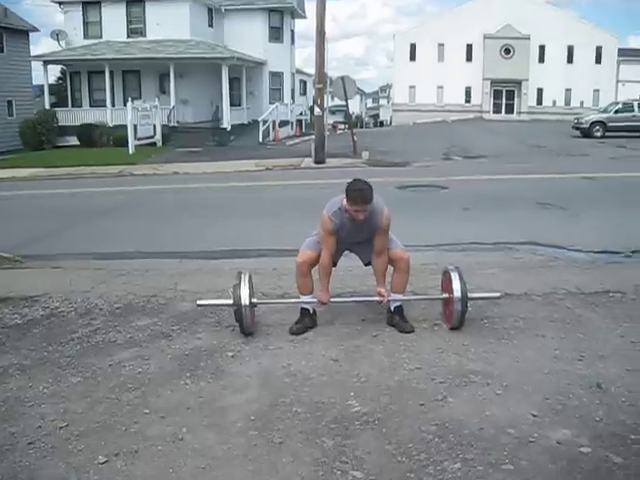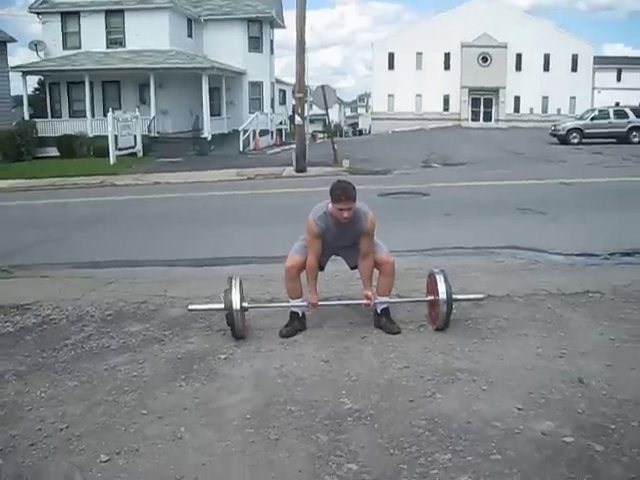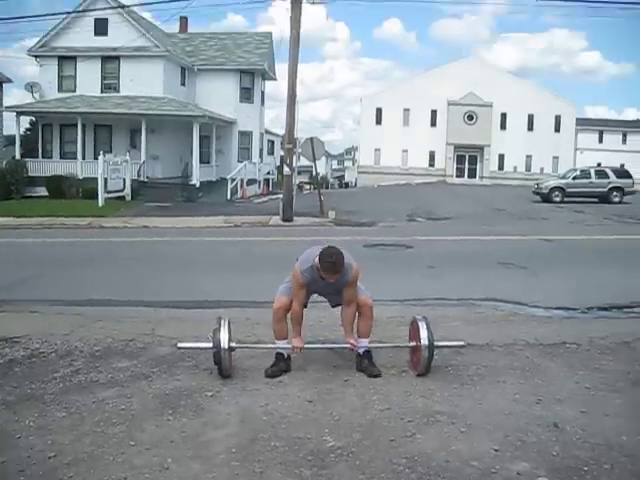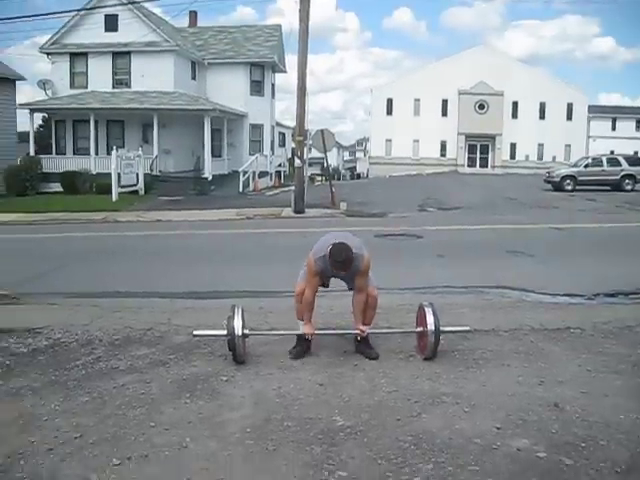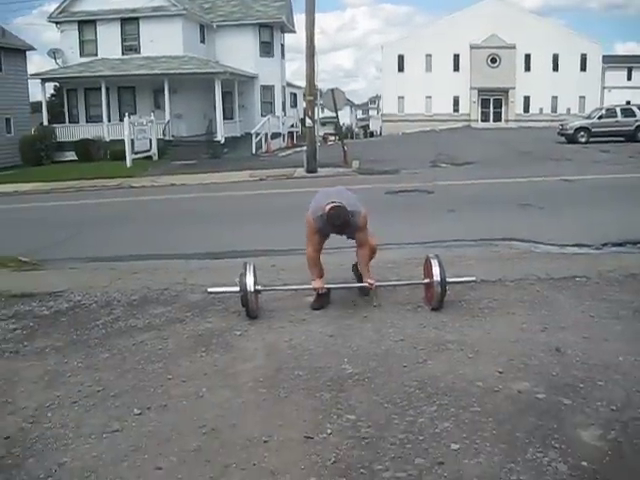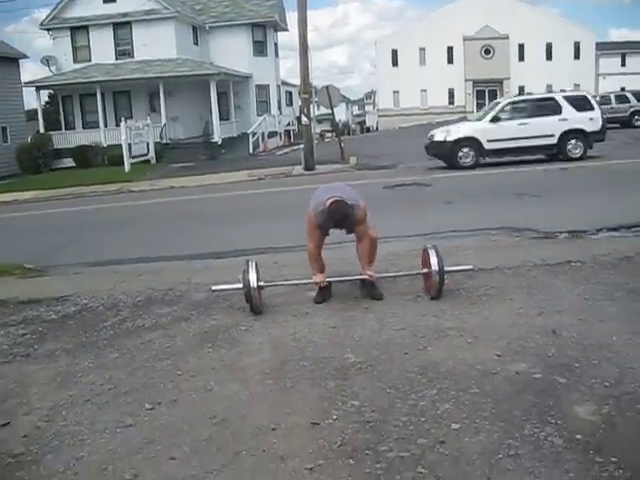
dt=0.4s
person 1, frame 1
left shoulder: (382, 214)
right shoulder: (330, 215)
left elbow: (379, 254)
right elbow: (327, 255)
left wrist: (381, 285)
right wrist: (323, 290)
left hip: (368, 239)
right hip: (331, 237)
left knee: (402, 259)
right knee: (303, 261)
left ankle: (395, 311)
right ankle: (307, 313)
person 1, frame 2
left shoulder: (367, 218)
right shoulder: (316, 219)
left elbow: (365, 257)
right elbow: (313, 257)
left wrist: (367, 288)
right wrist: (312, 291)
left hip: (354, 243)
right hip: (318, 243)
left knee: (388, 263)
right knee: (291, 267)
left ankle: (381, 313)
right ankle: (297, 316)
person 1, frame 3
left shoulder: (351, 269)
right shoulder: (302, 270)
left elbow: (349, 305)
right elbow: (297, 305)
left wrist: (349, 336)
right wrist: (296, 336)
right hip: (303, 285)
left knee: (366, 305)
right knee: (279, 308)
left ankle: (364, 356)
right ankle: (282, 357)
person 1, frame 4
left shoulder: (363, 259)
right shoulder: (316, 259)
left elbow: (360, 293)
right elbow: (310, 293)
left wrist: (359, 323)
right wrist: (307, 323)
left hip: (353, 266)
right hip: (322, 266)
left knee: (372, 295)
right knee: (300, 292)
left ankle: (362, 340)
right ankle: (303, 339)
person 1, frame 5
left shoulder: (359, 215)
right shoulder: (313, 217)
left elbow: (362, 246)
right elbow: (312, 249)
left wrist: (366, 276)
right wrist: (316, 279)
left hip: (349, 216)
right hip: (321, 214)
left knee: (371, 246)
right knee: (314, 248)
left ankle: (358, 270)
right ankle: (322, 291)
person 1, frame 6
left shoulder: (359, 208)
right shoulder: (314, 213)
left elbow: (362, 239)
right elbow: (312, 245)
left wrist: (367, 269)
right wrist: (317, 274)
left hip: (350, 211)
right hip: (323, 211)
left knee: (372, 237)
right knee: (316, 245)
left ankle: (366, 281)
right ankle: (324, 286)
